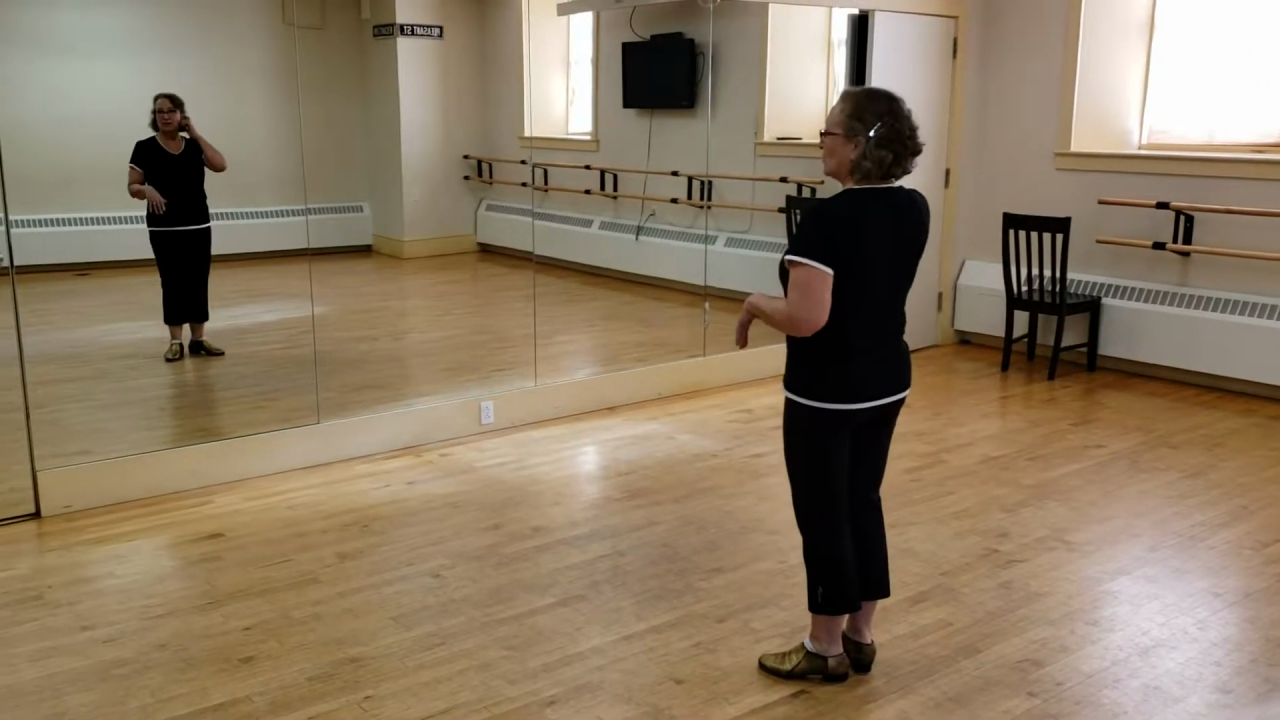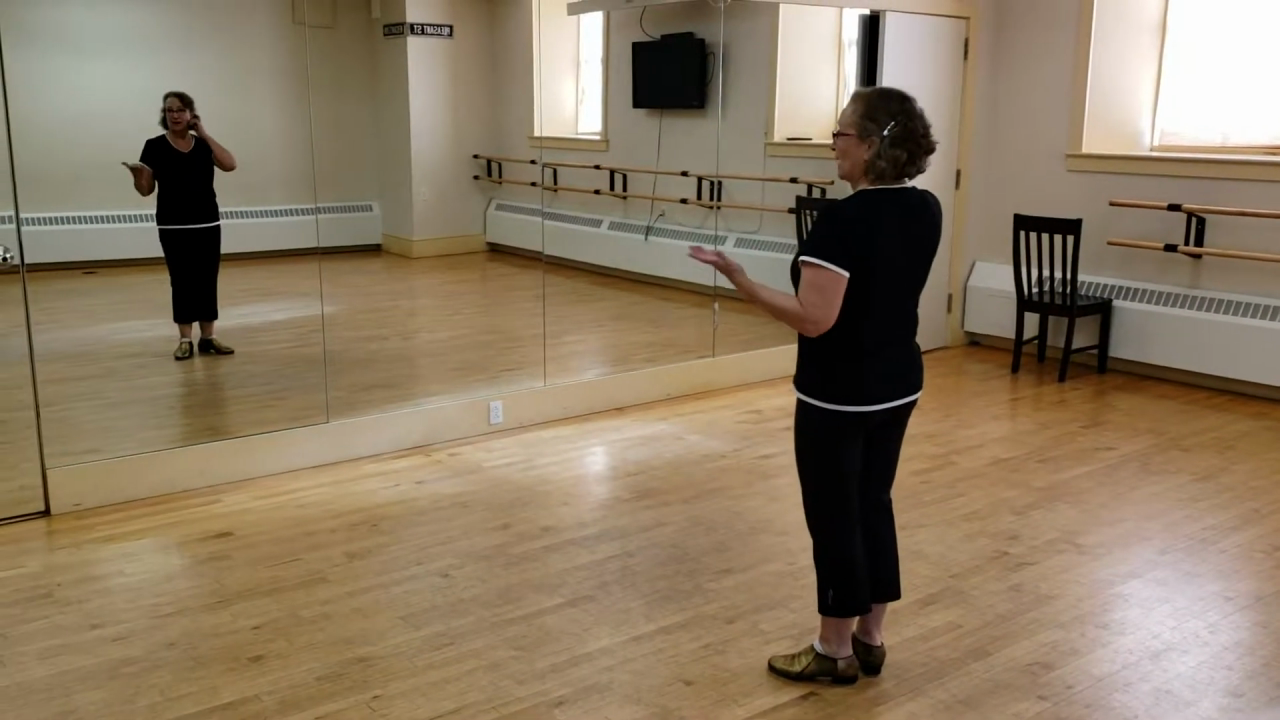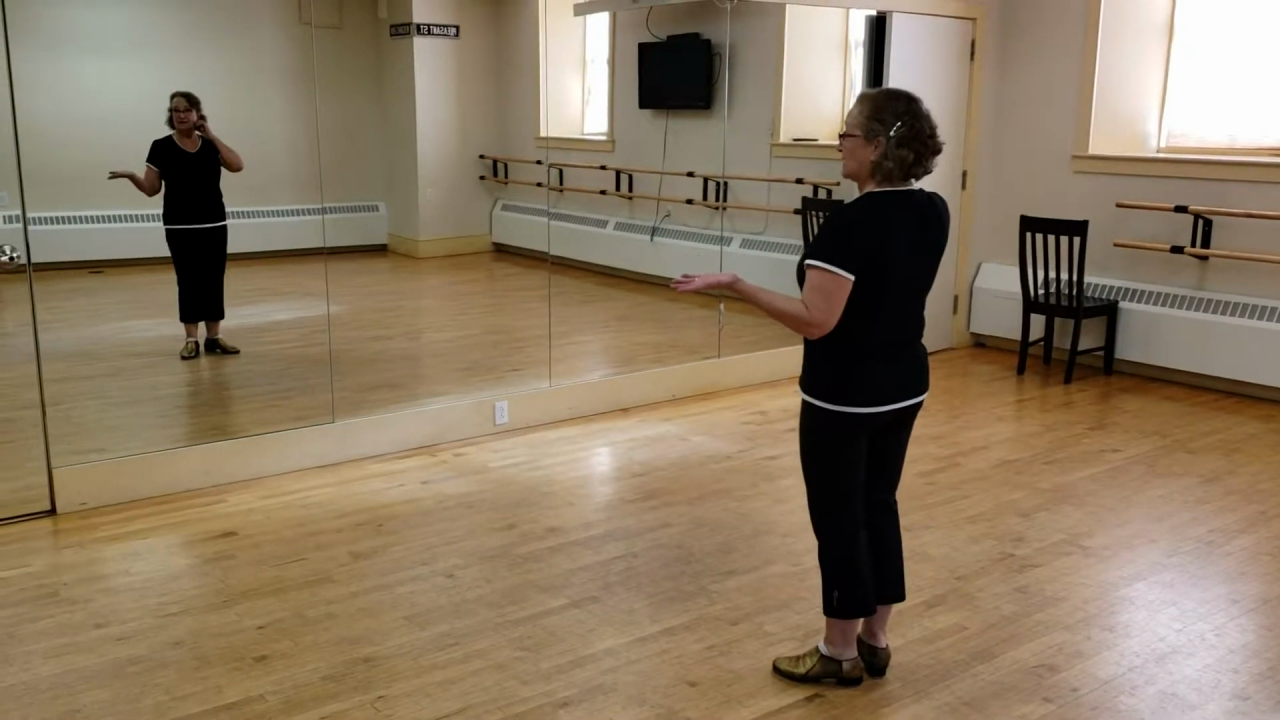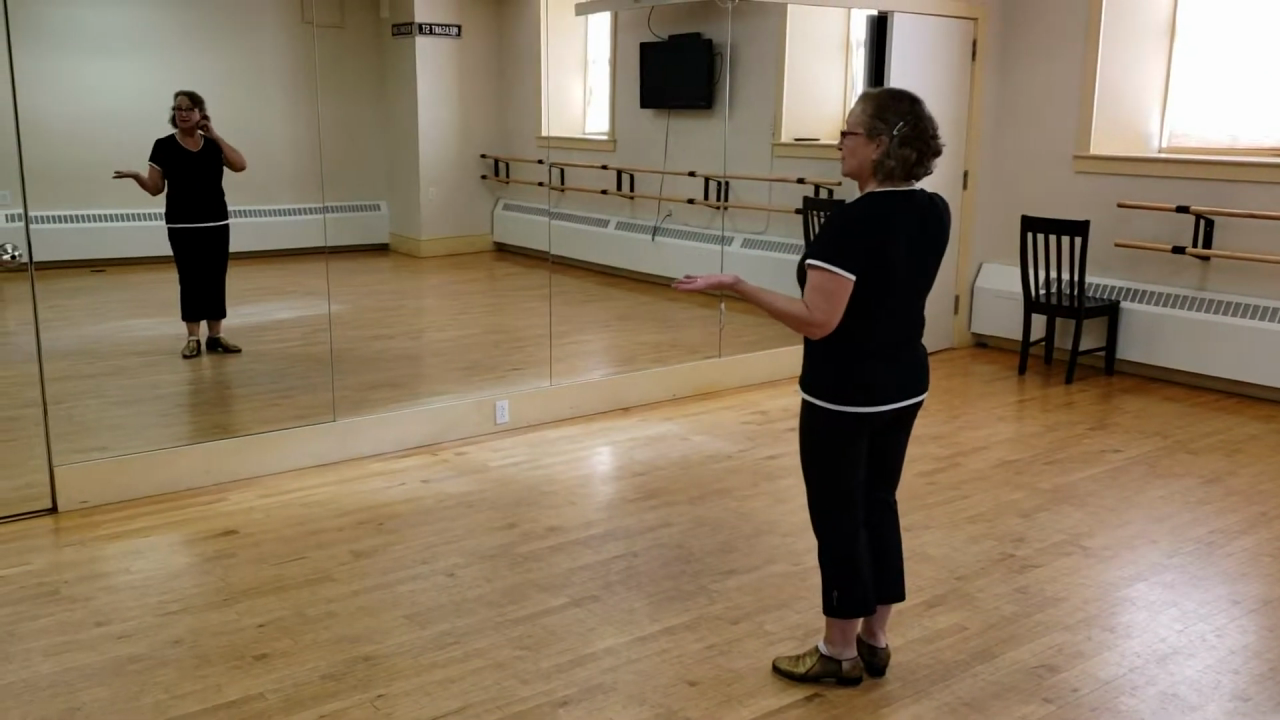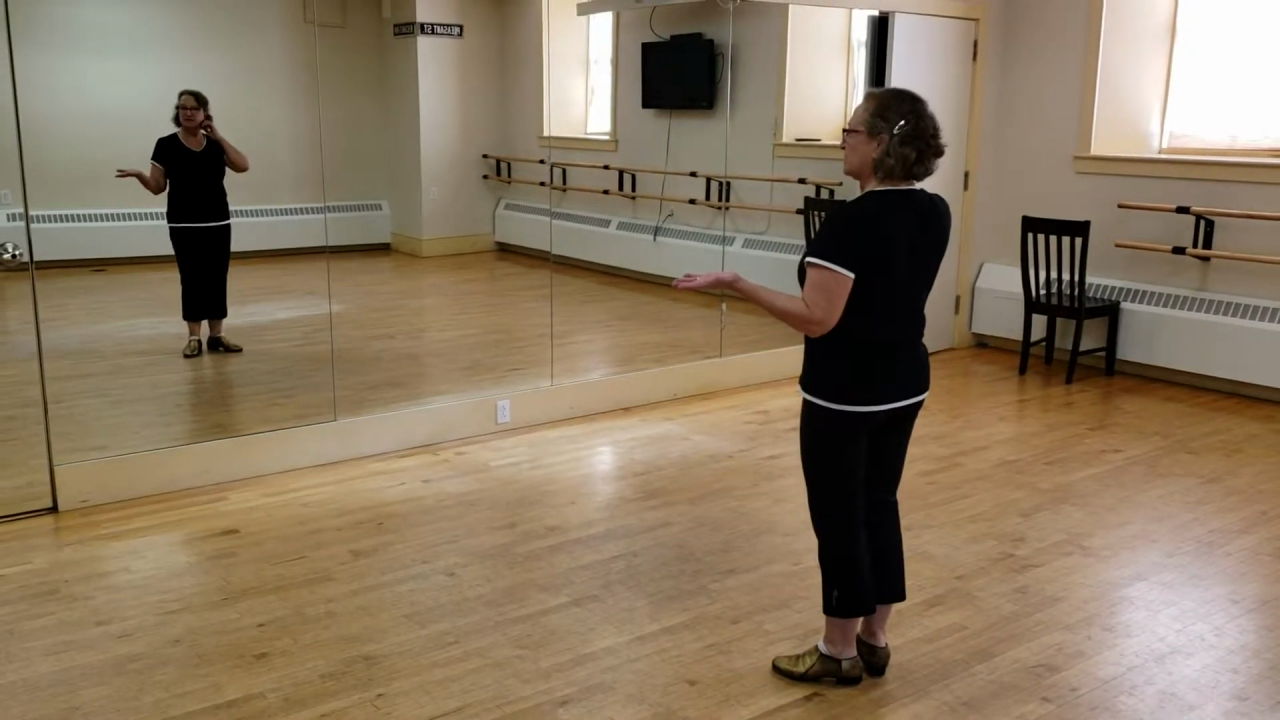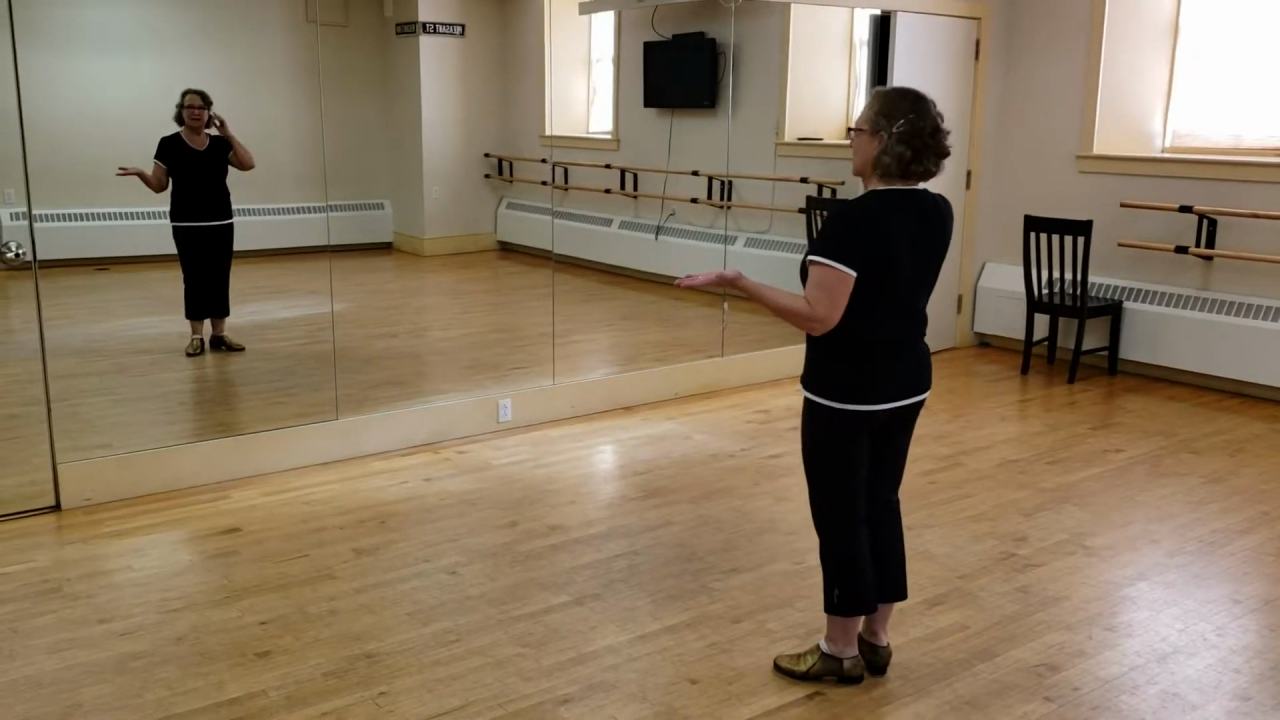
dt=0.3s
person 1, frame 1
left shoulder: (828, 218)
right shoulder: (913, 210)
left elbow: (804, 318)
left wrist: (755, 304)
left hip: (825, 394)
right hip: (887, 383)
left knee: (824, 516)
right knee: (862, 503)
left ankle: (825, 650)
right ankle: (860, 637)
person 1, frame 2
left shoulder: (844, 220)
right shoulder: (926, 210)
left elbow: (813, 317)
left wrist: (737, 275)
left hip: (839, 394)
right hip: (899, 384)
left knee: (834, 517)
right knee: (874, 506)
left ankle: (835, 651)
right ankle: (870, 640)
person 1, frame 3
left shoulder: (852, 222)
right shoulder: (933, 212)
left elbow: (815, 319)
left wrist: (734, 285)
left hip: (843, 396)
right hip: (905, 386)
left knee: (839, 517)
right knee: (879, 506)
left ankle: (840, 653)
right ankle: (876, 641)
person 1, frame 4
left shoulder: (853, 222)
right shoulder: (933, 213)
left elbow: (817, 319)
left wrist: (736, 285)
left hip: (843, 396)
right hip: (904, 386)
left knee: (838, 518)
right knee: (878, 506)
left ankle: (840, 653)
right ankle: (874, 640)
person 1, frame 5
left shoulder: (852, 221)
right shoulder: (934, 214)
left elbow: (816, 317)
left wrist: (736, 284)
left hip: (844, 395)
right hip: (904, 386)
left knee: (839, 517)
right knee: (879, 506)
left ankle: (839, 652)
right ankle: (875, 640)
person 1, frame 6
left shoulder: (855, 220)
right shoulder: (937, 214)
left elbow: (818, 315)
left wrist: (737, 282)
left hip: (845, 394)
right hip: (907, 386)
left knee: (840, 516)
right knee: (881, 505)
left ankle: (841, 651)
right ankle: (876, 639)
person 2, frame 1
left shoulder: (194, 146)
right shoulder: (145, 148)
left elbow: (220, 165)
right elbow: (133, 187)
left wrist: (196, 135)
right wrist: (145, 190)
left hip: (198, 226)
right hip: (164, 229)
left knee: (198, 282)
right knee: (172, 283)
left ankle: (199, 338)
right ankle: (176, 341)
person 2, frame 2
left shoulder: (203, 145)
right shoulder: (154, 146)
left elbow: (230, 164)
right elbow: (145, 189)
left wrist: (204, 134)
right wrist: (137, 174)
left hip: (208, 224)
right hip: (173, 227)
left knee: (208, 280)
right knee: (182, 281)
left ankle: (208, 337)
right ankle: (185, 340)
person 2, frame 3
left shoulder: (211, 145)
right shoulder: (161, 147)
left elbow: (237, 165)
right elbow: (152, 188)
left wrist: (212, 136)
right wrist: (132, 177)
left hip: (214, 224)
right hip: (180, 227)
left knee: (214, 280)
right knee: (188, 281)
left ankle: (214, 336)
right ankle: (191, 339)
person 2, frame 4
left shoulder: (213, 145)
right shoulder: (164, 146)
left elbow: (240, 165)
right elbow: (156, 188)
left wrist: (215, 136)
right wrist: (136, 176)
left hip: (216, 223)
right hip: (182, 225)
left knee: (216, 279)
right knee: (190, 280)
left ankle: (215, 335)
right ankle: (193, 338)
person 2, frame 5
left shoulder: (215, 145)
right shoulder: (166, 145)
left elbow: (242, 165)
right elbow: (158, 186)
left wrist: (219, 137)
right wrist: (139, 175)
left hip: (218, 222)
right hip: (184, 225)
left knee: (217, 278)
right knee: (191, 279)
left ankle: (217, 335)
right ankle: (194, 338)
person 2, frame 6
left shoulder: (219, 144)
right shoulder: (169, 144)
left elbow: (248, 164)
right elbow: (159, 185)
left wrist: (229, 135)
right wrist: (140, 173)
left hip: (221, 222)
right hip: (187, 224)
left knee: (220, 278)
right knee: (194, 278)
left ankle: (219, 334)
right ankle: (196, 337)
